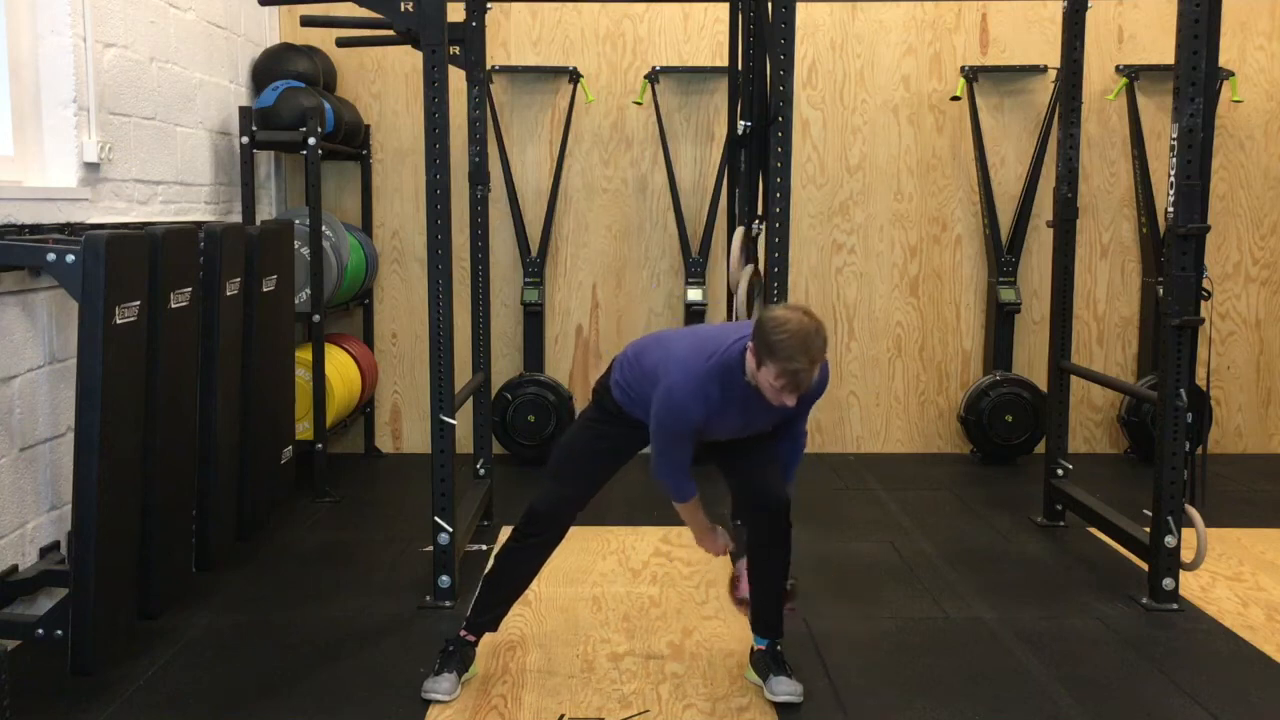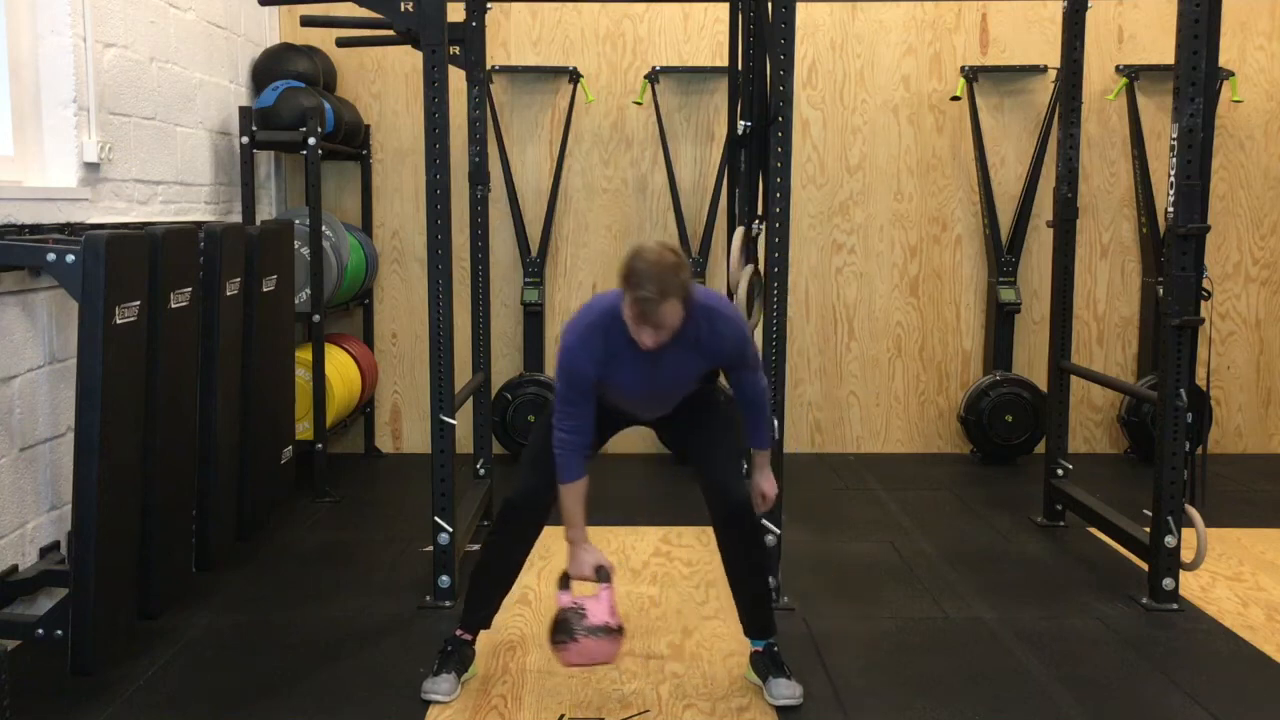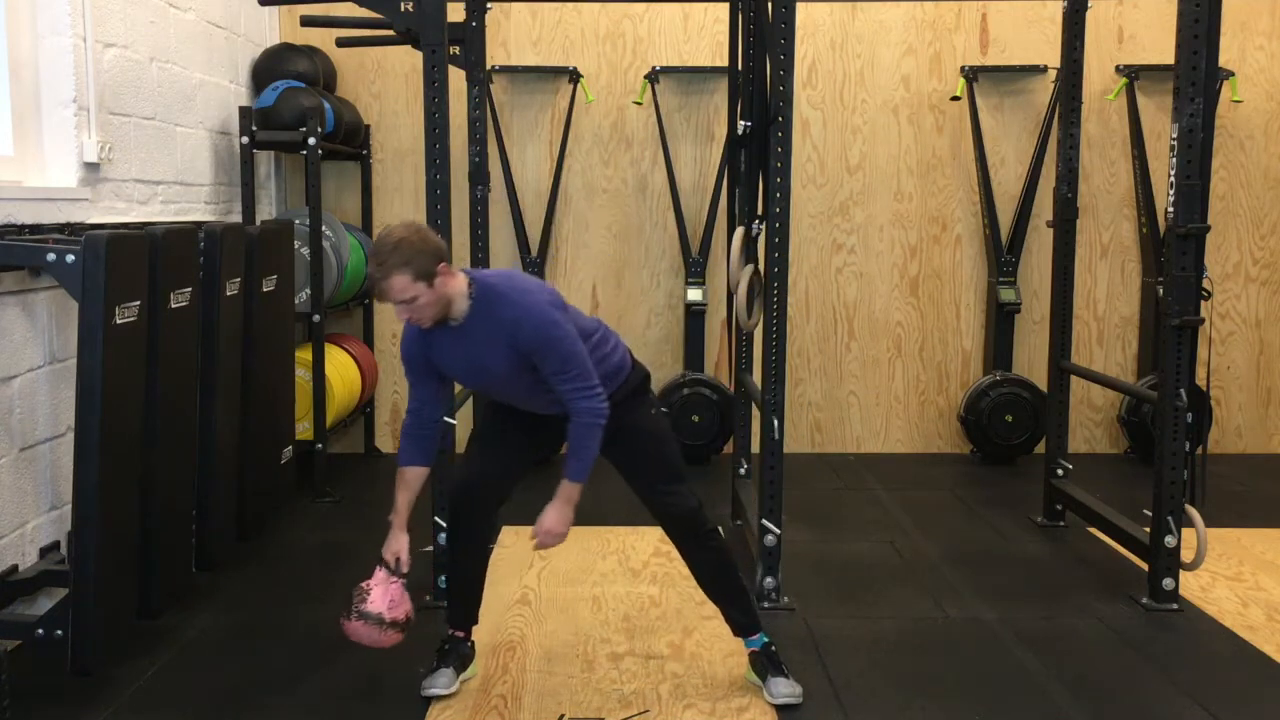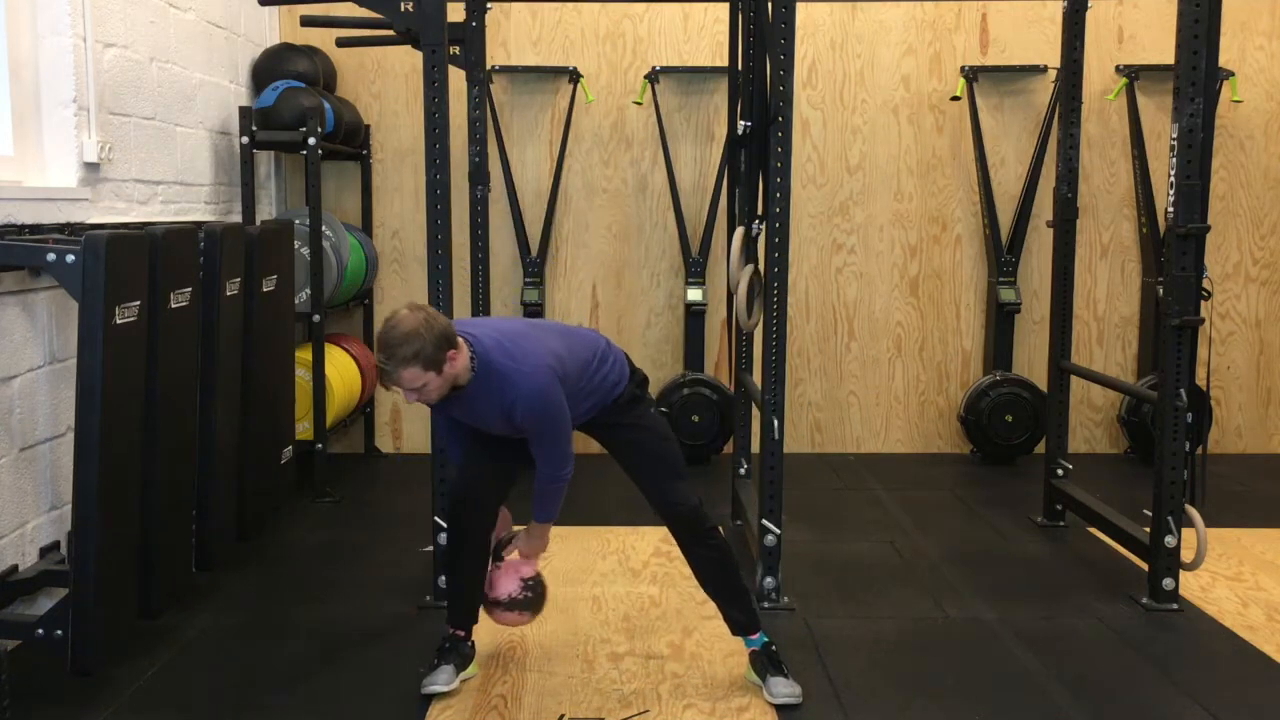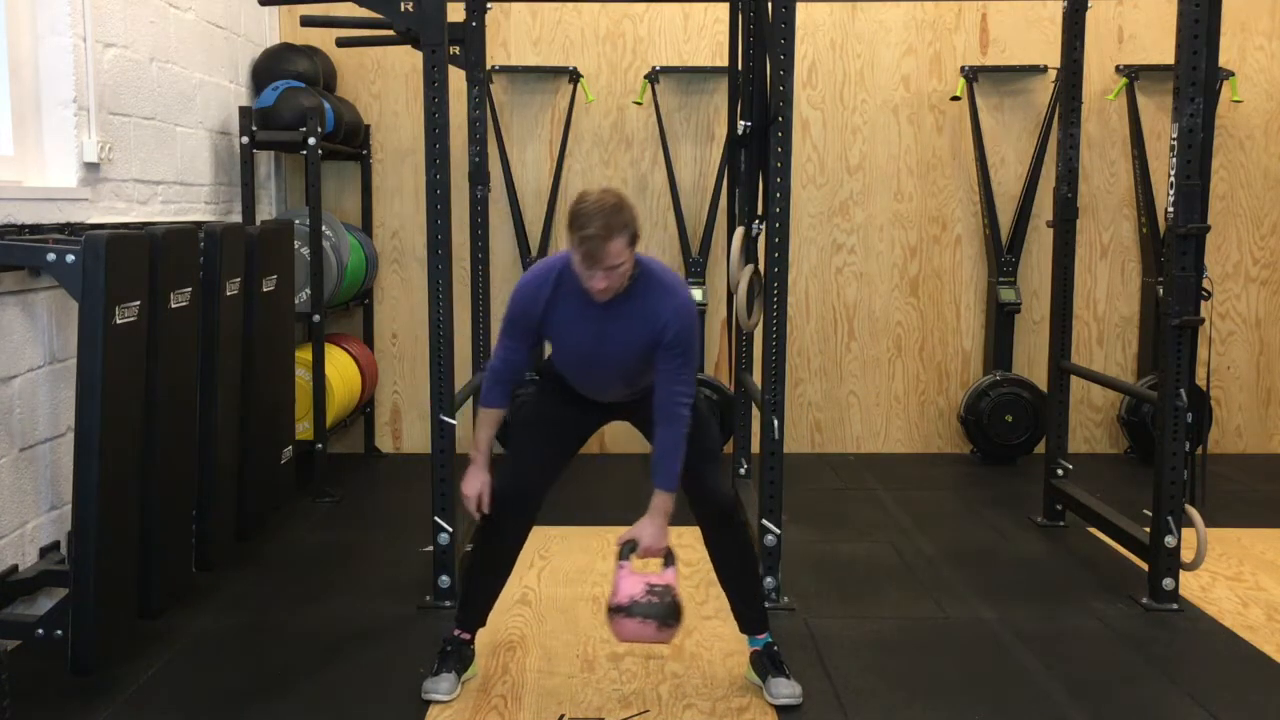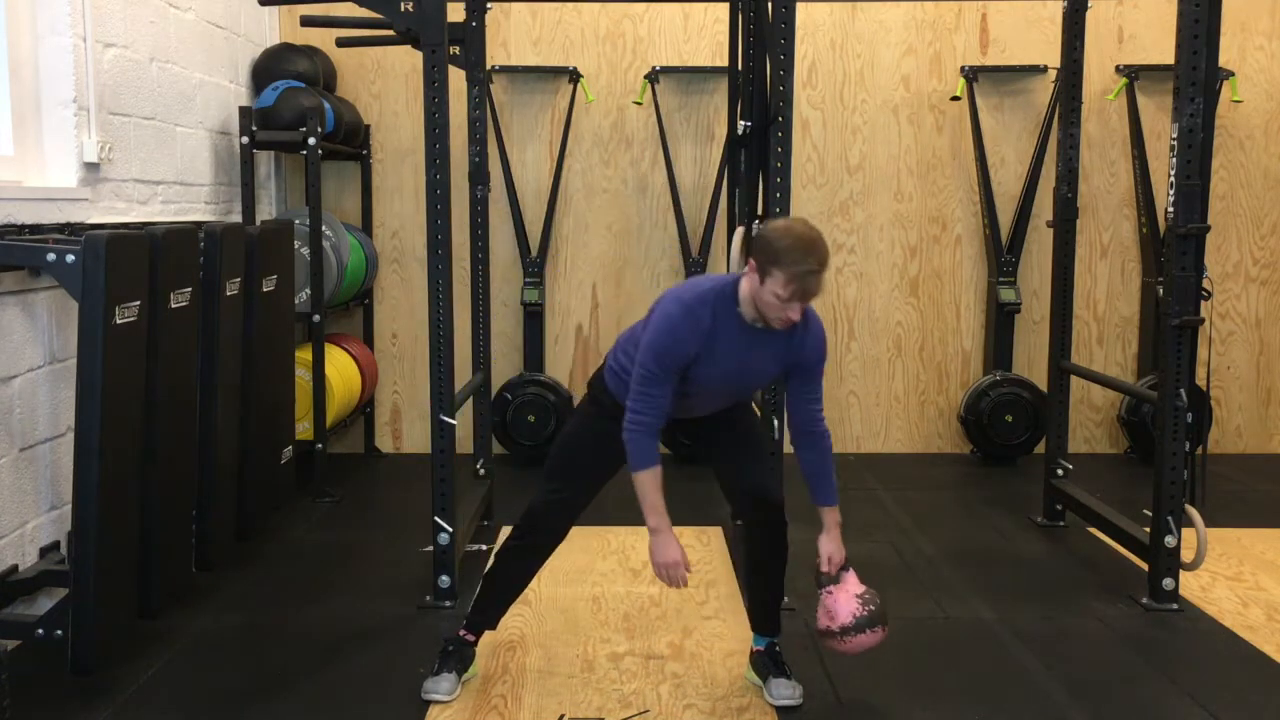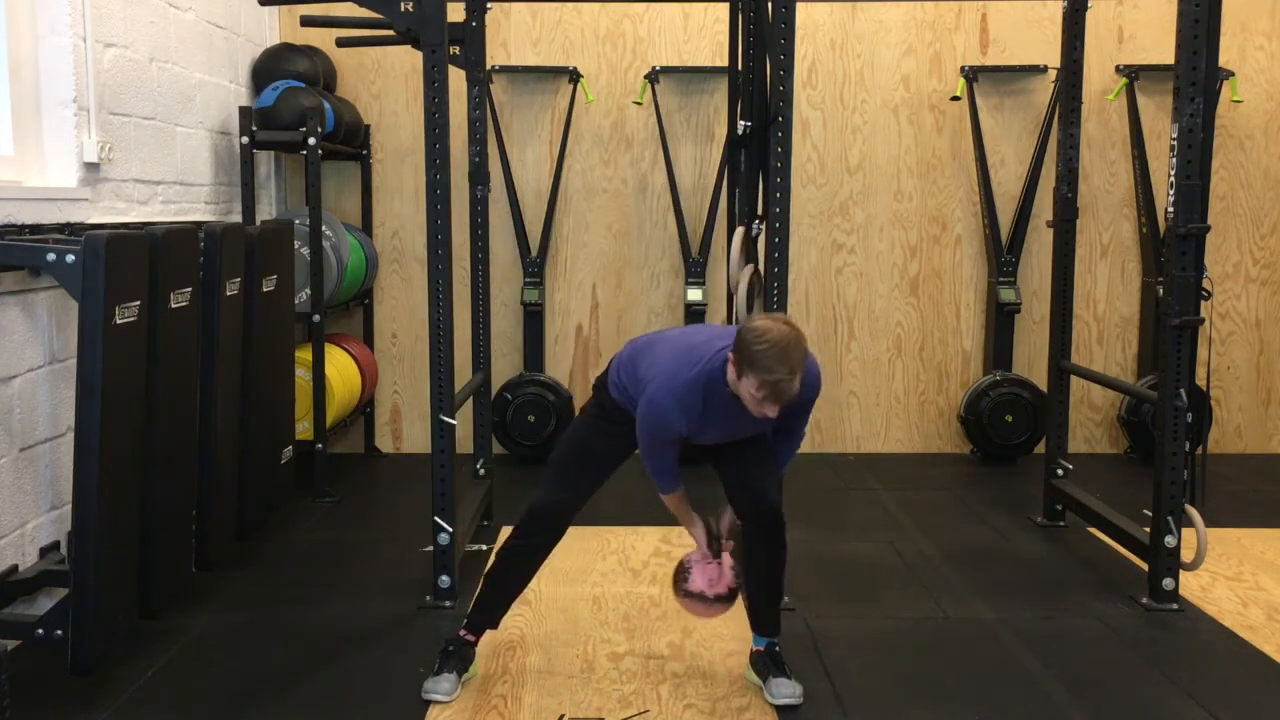
dt=0.7s
person 1, frame 1
left shoulder: (806, 374)
right shoulder: (691, 380)
left elbow: (790, 436)
right elbow: (672, 472)
left wrist: (777, 501)
right wrist: (704, 531)
right hip: (630, 404)
left knee: (769, 506)
right knee: (550, 511)
left ankle: (766, 649)
right ankle: (466, 641)
person 1, frame 2
left shoulder: (719, 318)
right shoulder: (585, 335)
left elbow: (751, 388)
right elbow: (570, 441)
left wrist: (760, 466)
right wrist: (579, 542)
left hip: (688, 399)
right hip: (596, 402)
left knee: (736, 505)
right knee: (525, 503)
left ankle: (763, 649)
right ankle: (463, 641)
person 1, frame 3
left shoulder: (523, 306)
right shoulder: (420, 337)
left elbow: (589, 404)
right elbow: (421, 428)
left wrist: (565, 503)
right wrist: (399, 526)
left hip: (612, 397)
right hip: (524, 407)
left knee: (679, 513)
right knee: (468, 498)
left ankle: (758, 645)
right ankle: (458, 641)
person 1, frame 4
left shoulder: (525, 379)
right shoulder: (431, 369)
left elbow: (554, 468)
right elbow: (454, 434)
left wrist: (536, 534)
right wrist: (489, 508)
left hip: (611, 395)
left knee: (681, 509)
right knee: (468, 501)
left ankle: (758, 645)
right ankle: (458, 641)
person 1, frame 5
left shoulder: (671, 299)
right shoulder: (540, 286)
left elbow: (675, 409)
right elbow: (501, 375)
left wrist: (659, 514)
right wrist: (478, 463)
left hip: (657, 392)
right hip: (569, 394)
left knee: (718, 502)
right knee: (508, 497)
left ankle: (762, 647)
right ankle: (461, 641)
person 1, frame 6
left shoulder: (805, 334)
right shoulder: (683, 314)
left elbow: (809, 428)
right elbow: (640, 426)
left wrist: (831, 527)
right wrist: (659, 531)
left hip: (716, 409)
right hip: (624, 398)
left knee: (765, 504)
right knee: (551, 512)
left ankle: (765, 650)
right ankle: (465, 642)
person 1, frame 7
left shoulder: (803, 376)
right shoulder: (672, 390)
left elbow: (788, 436)
right elbow: (662, 472)
left wrist: (745, 501)
right wrist: (691, 523)
right hip: (628, 399)
left knee: (764, 512)
right knee: (550, 509)
left ankle: (765, 650)
right ankle: (464, 643)
